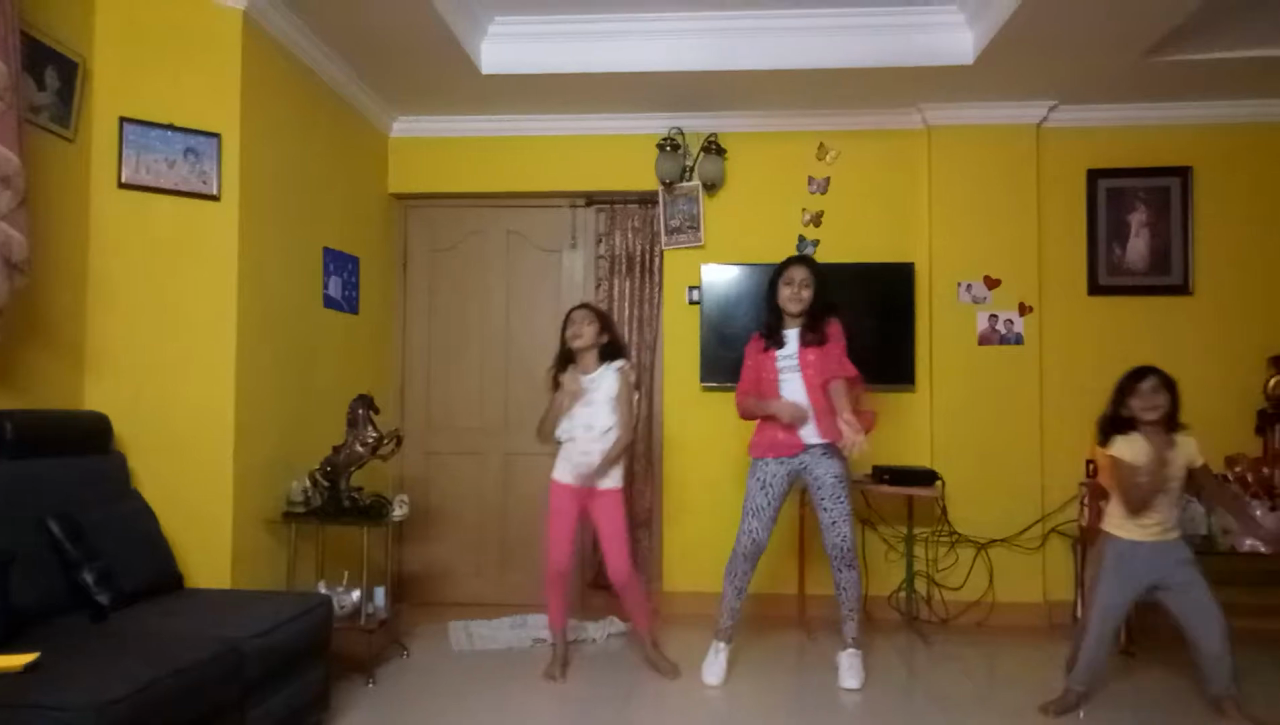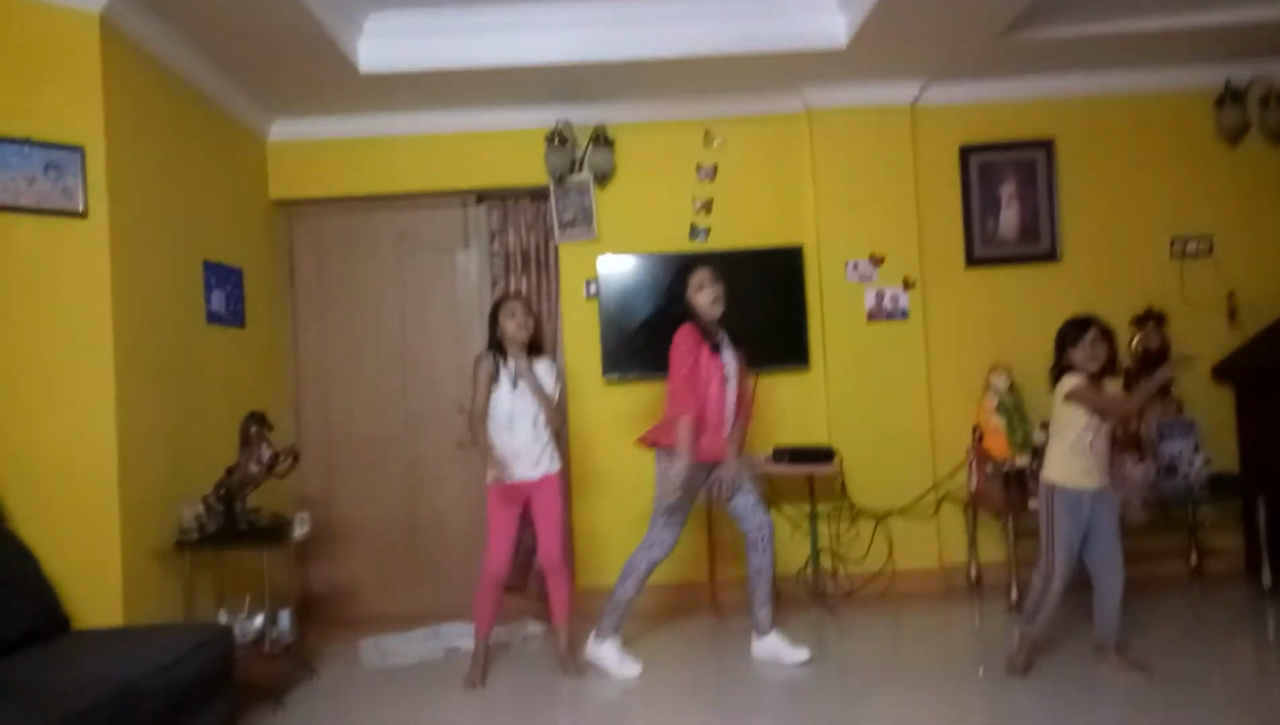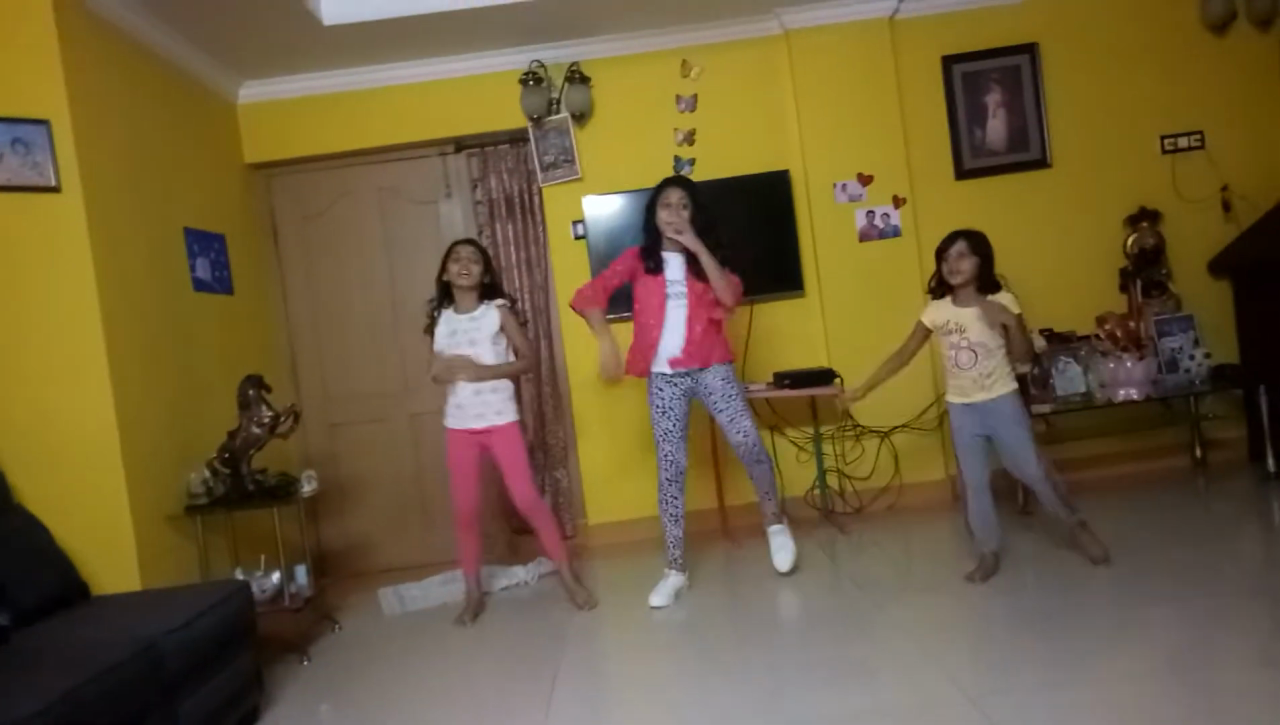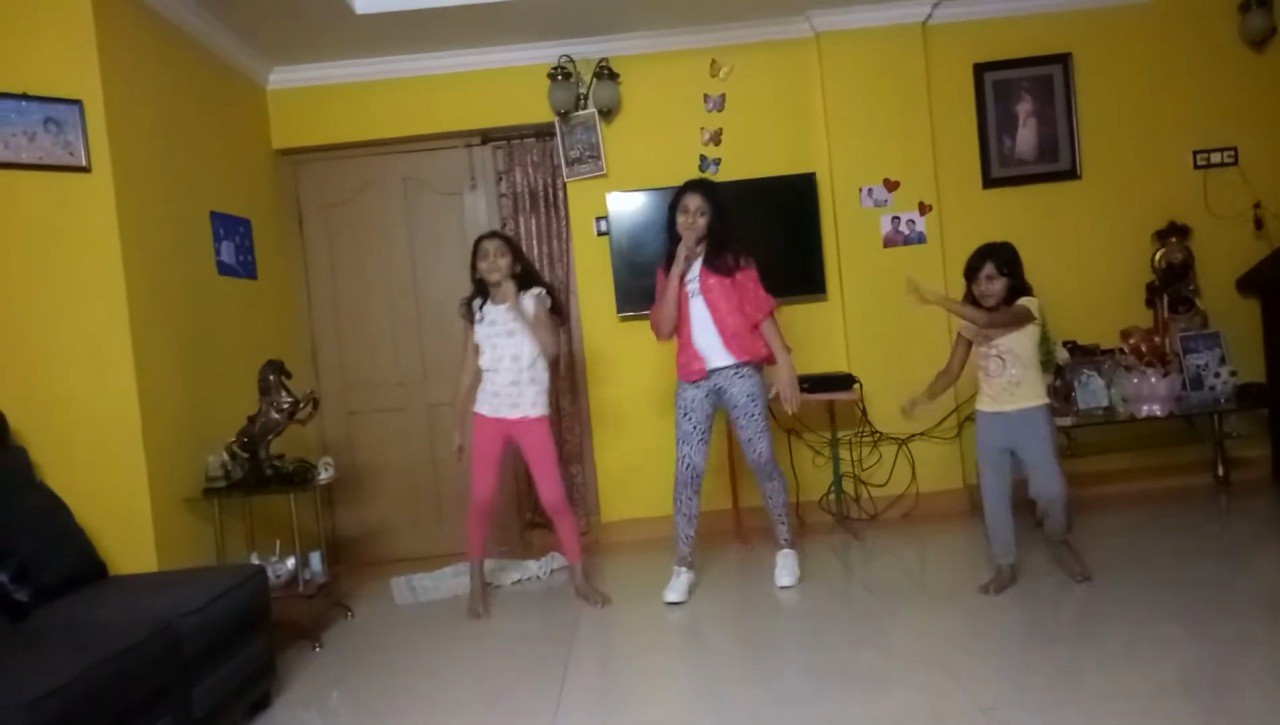
dt=0.7s
person 1, frame 1
left shoulder: (827, 330)
right shoulder: (759, 342)
left elbow: (840, 376)
right elbow: (745, 401)
left wrist: (847, 416)
right wrist: (775, 407)
left hip: (822, 450)
right hip: (772, 452)
left knee: (841, 544)
right knee: (748, 543)
left ankle: (851, 647)
right ankle: (721, 641)
person 1, frame 2
left shoulder: (726, 343)
right shoulder: (688, 336)
left elbow: (739, 404)
right elbow: (682, 399)
left wrist: (732, 455)
right wrist: (680, 462)
left hip: (721, 457)
right hip: (685, 454)
left knee: (760, 529)
right knee: (659, 544)
left ankle: (764, 636)
right ankle: (604, 637)
person 1, frame 3
left shoulder: (704, 254)
right shoulder: (638, 259)
left elbow: (731, 298)
right elbow: (589, 297)
left wrist: (699, 251)
right wrist: (607, 344)
left hip: (711, 366)
right hip: (663, 376)
left knee: (749, 444)
right knee: (671, 471)
left ankle: (775, 522)
right ankle: (675, 570)
person 1, frame 4
left shoulder: (732, 259)
right shoulder: (668, 269)
left elbow: (759, 311)
right elbow: (663, 329)
left wrist: (784, 361)
right wrist: (677, 270)
left hip: (739, 371)
right hip: (693, 379)
left knee: (761, 460)
right knee: (688, 470)
left ankle: (785, 548)
right ankle: (683, 567)
person 2, frame 1
left shoulder: (618, 372)
right shoulder: (563, 378)
left elbow: (627, 433)
right elbow: (543, 433)
left wrist: (596, 470)
right wrist: (563, 399)
left hip: (605, 484)
right hip: (563, 482)
left knee: (620, 571)
right knee: (557, 567)
left ankle: (649, 644)
right ankle: (559, 649)
person 2, frame 2
left shoulder: (545, 367)
right shoulder: (489, 364)
left elbow: (556, 424)
right elbow: (476, 418)
left wrist: (533, 382)
right wrist: (492, 461)
left hip: (546, 475)
right hip: (507, 477)
left knee: (553, 561)
right knee: (496, 566)
left ankle: (563, 645)
right ankle: (480, 651)
person 2, frame 3
left shoulder: (500, 310)
right shoulder: (441, 318)
left elbow: (526, 360)
right elbow: (436, 374)
left wrist: (486, 371)
right wrist: (442, 366)
left hip: (502, 420)
right hip: (460, 426)
left knee: (528, 501)
right knee: (466, 511)
left ankle: (569, 579)
right ankle: (474, 593)
person 2, frame 4
left shoulder: (535, 298)
right shoulder: (475, 311)
left elbow: (551, 348)
right elbow: (469, 370)
left wrist: (517, 306)
right wrist: (459, 424)
left hip: (532, 415)
right hip: (488, 417)
left knee: (554, 498)
right knee: (481, 501)
left ankle: (579, 578)
right ankle: (476, 583)
person 3, frame 1
left shoulder: (1183, 445)
right shoulder: (1121, 446)
left elbow: (1219, 491)
right elbow: (1133, 506)
right wrist: (1154, 472)
left hip: (1169, 547)
right hip: (1122, 547)
left knee: (1210, 624)
right knee: (1097, 622)
left ankle: (1226, 699)
right ankle: (1075, 688)
person 3, frame 2
left shoulder: (1099, 389)
right shoulder: (1071, 385)
right elbow: (1125, 410)
right wrist: (1161, 375)
left hip: (1099, 493)
right hip: (1064, 491)
left knee: (1111, 572)
right knee: (1056, 569)
left ankle: (1110, 646)
right ankle: (1028, 637)
person 3, frame 3
left shoulder: (1002, 302)
right shoulder: (936, 310)
left elbow: (1023, 355)
right elbow: (903, 354)
left wrist: (1009, 321)
right wrist: (864, 387)
left hip: (1002, 400)
right hip: (962, 408)
left knee: (1033, 471)
right knee: (975, 483)
left ankle: (1077, 526)
right ankle: (988, 553)
person 3, frame 4
left shoulder: (1026, 308)
right shoulder: (970, 323)
left elbow: (989, 321)
right elbow: (952, 370)
left wrist: (938, 300)
right wrist: (924, 397)
left hip: (1030, 413)
right hip: (990, 417)
left knee: (1050, 487)
right knee: (994, 495)
left ankle: (1059, 541)
right ankle: (1004, 565)
